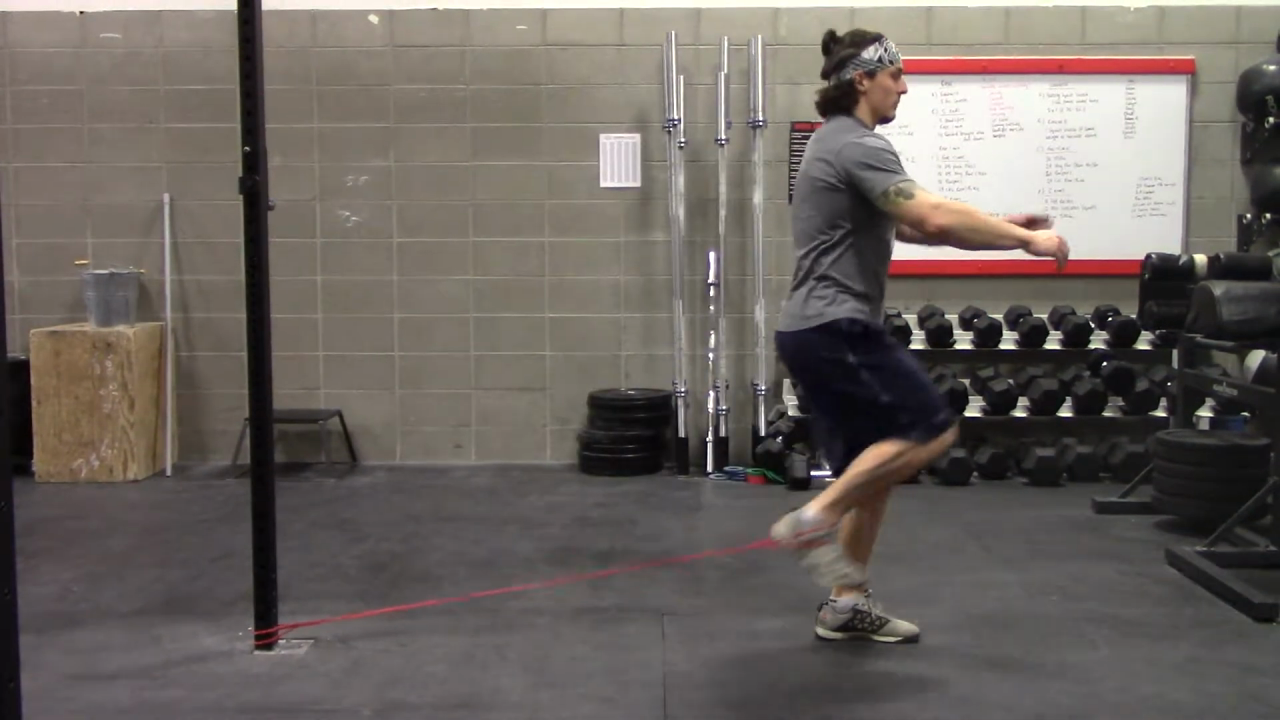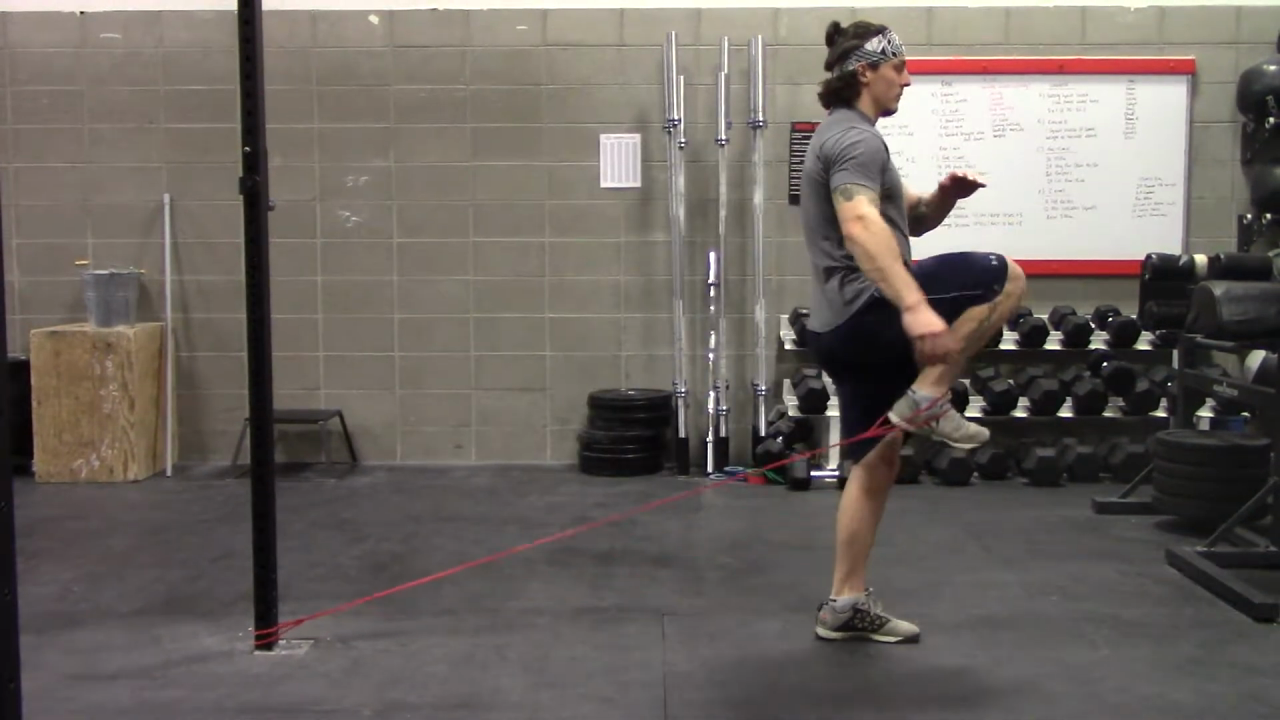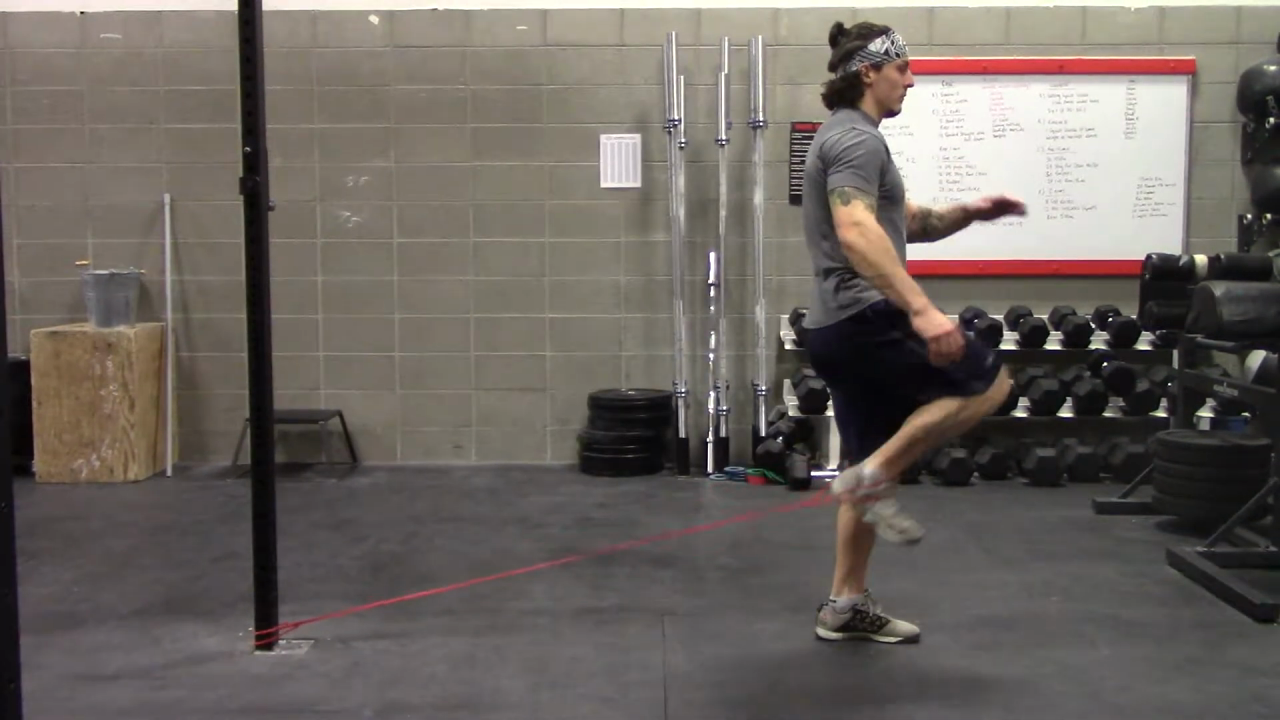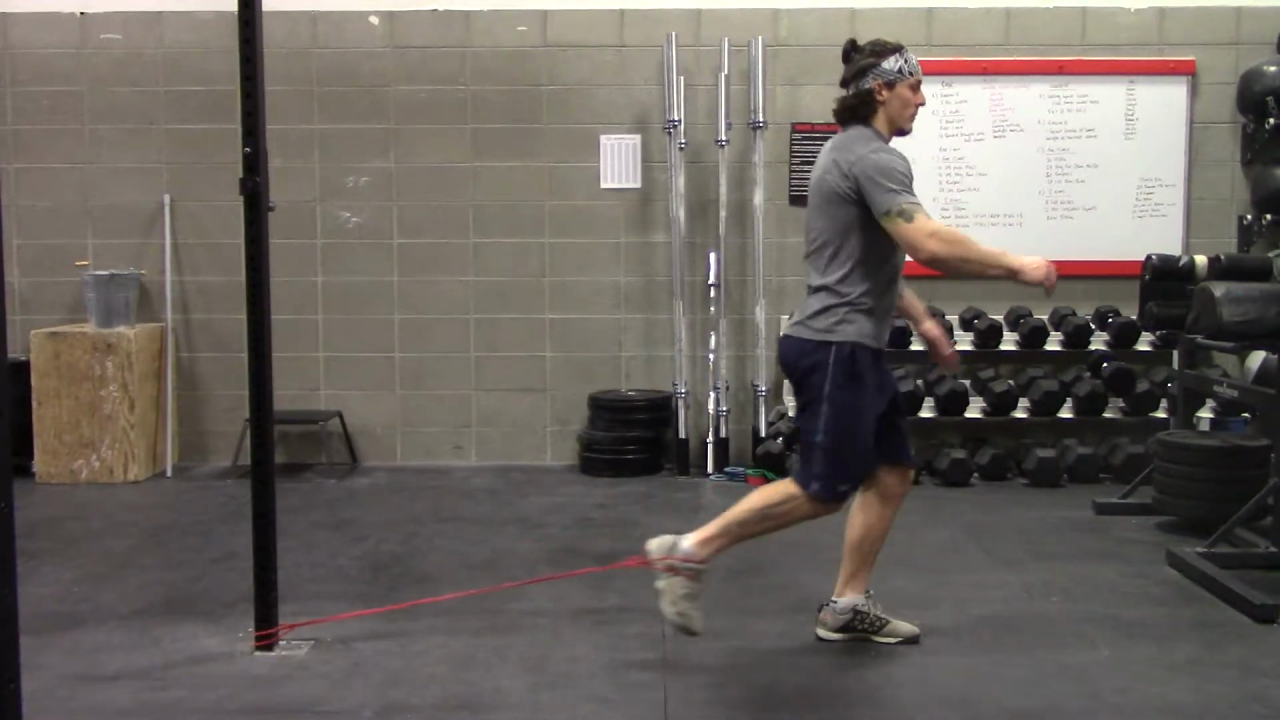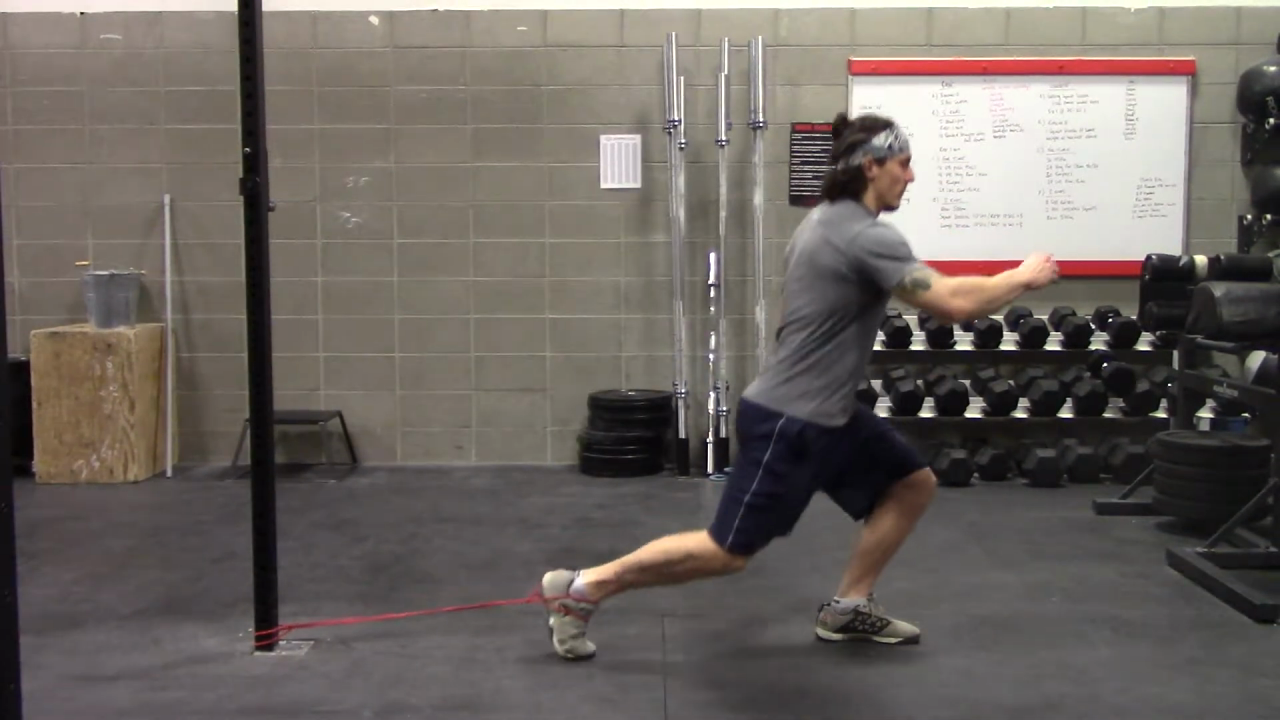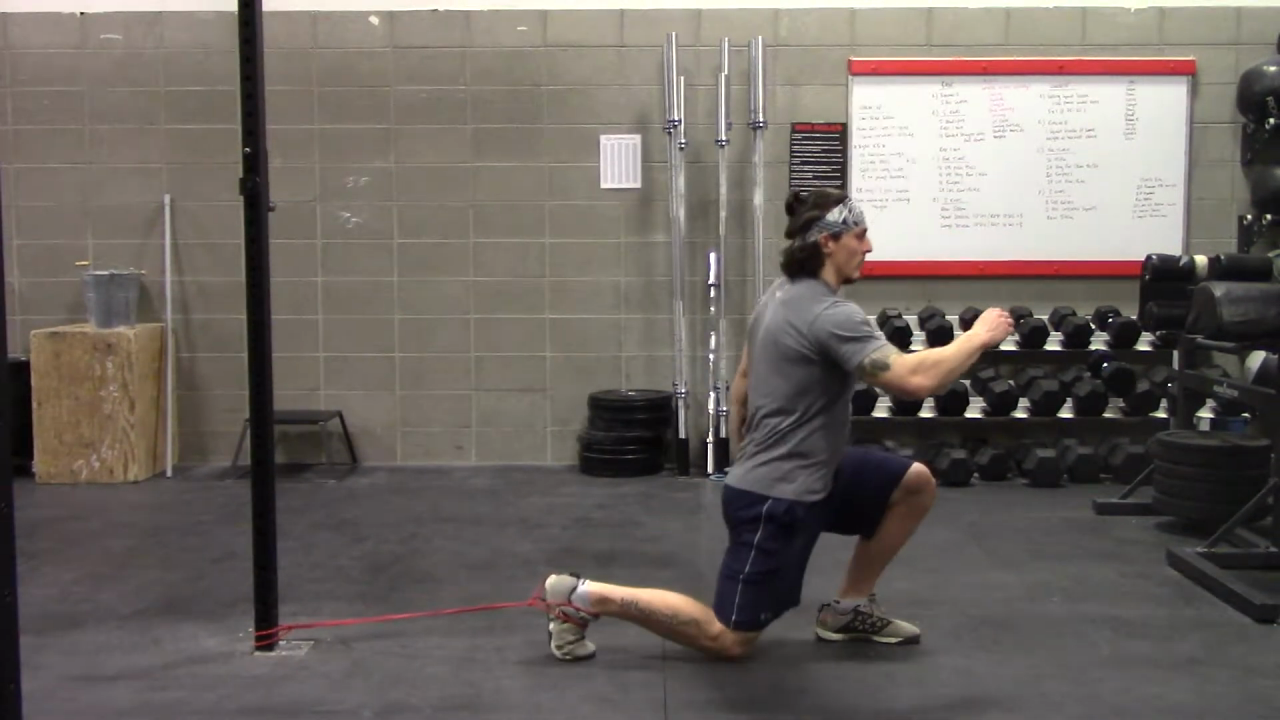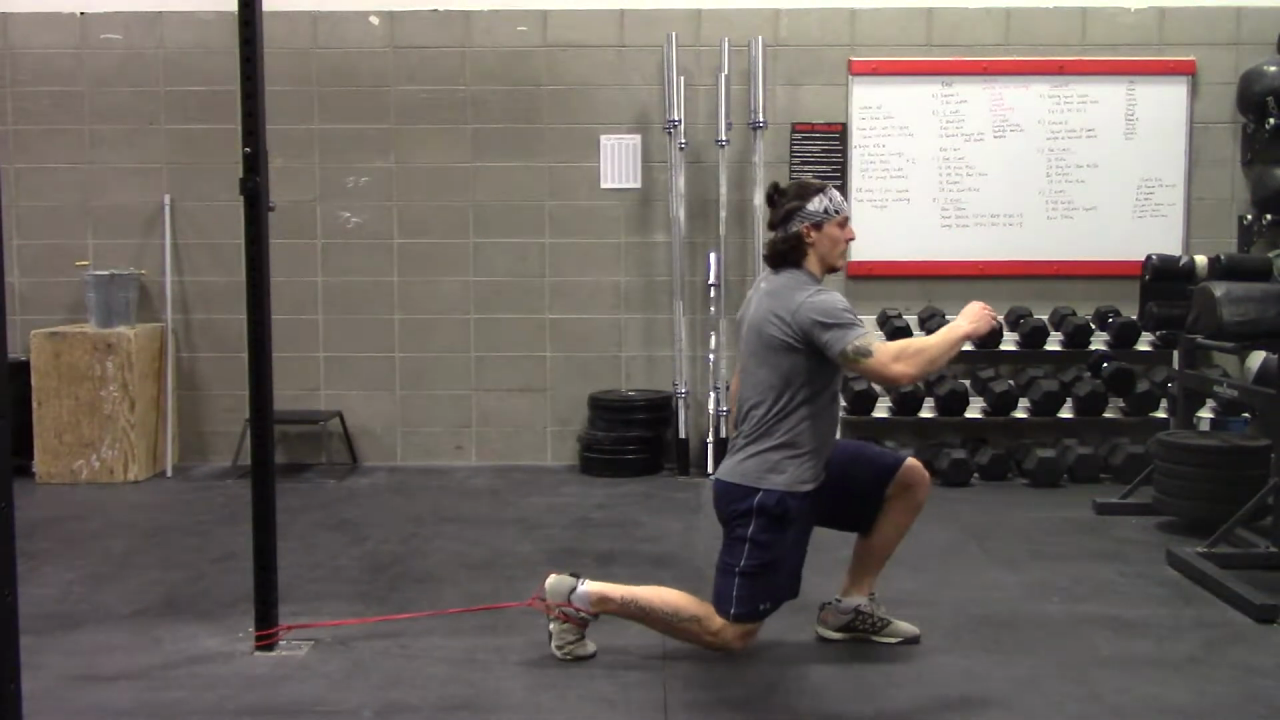
dt=0.3s
person 1, frame 1
left shoulder: (841, 142)
right shoulder: (859, 145)
left elbow: (916, 224)
right elbow: (931, 218)
left wrist: (1005, 225)
right wrist: (1027, 240)
left hip: (823, 331)
right hip: (833, 330)
left knee: (871, 474)
right knee: (929, 437)
left ankle: (845, 606)
right ankle: (815, 521)
person 1, frame 2
left shoulder: (848, 136)
right shoulder: (853, 137)
left elbow: (907, 218)
right elbow: (861, 226)
left wrist: (944, 195)
right wrist: (914, 306)
left hip: (847, 325)
right hip: (868, 310)
left knee: (876, 463)
right knee: (1003, 280)
left ankle: (846, 605)
right ankle: (925, 400)
person 1, frame 3
left shoulder: (852, 137)
right shoulder: (853, 137)
left elbow: (905, 223)
right elbow: (857, 233)
left wrist: (970, 211)
right wrist: (922, 308)
left hip: (844, 325)
right hip: (861, 317)
left knee: (878, 463)
right knee: (987, 386)
left ankle: (845, 604)
right ankle: (869, 480)
person 1, frame 4
left shoulder: (852, 151)
right shoulder: (874, 157)
right elbow: (927, 243)
left wrist: (921, 318)
right wrist: (1017, 266)
left hip: (845, 342)
right hip: (836, 345)
left knee: (892, 474)
right knee: (821, 490)
left ankle: (847, 606)
right ankle: (686, 553)
person 1, frame 5
left shoulder: (824, 222)
right shoulder: (867, 237)
right elbow: (953, 301)
right wrist: (1023, 276)
left hip: (824, 411)
right hip: (792, 423)
left knee: (914, 486)
right knee: (728, 552)
left ankle: (847, 608)
right ankle: (578, 589)
person 1, frame 6
left shoulder: (782, 296)
right shoulder: (829, 316)
left elbow: (742, 388)
right elbow: (915, 380)
left wrist: (745, 456)
right wrist: (978, 337)
left hip: (803, 477)
right hip: (778, 499)
left knee: (915, 485)
right knee: (727, 638)
left ankle: (848, 608)
right ankle: (581, 597)
person 1, frame 7
left shoulder: (776, 286)
right shoulder: (811, 302)
left elbow: (742, 382)
right elbow: (897, 367)
right wrist: (961, 328)
left hip: (795, 466)
right hip: (770, 489)
left knee: (909, 480)
right knee: (730, 631)
left ankle: (850, 606)
right ankle: (578, 597)
